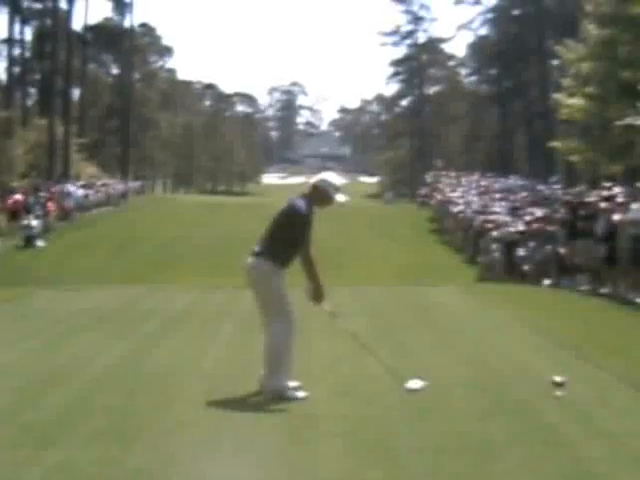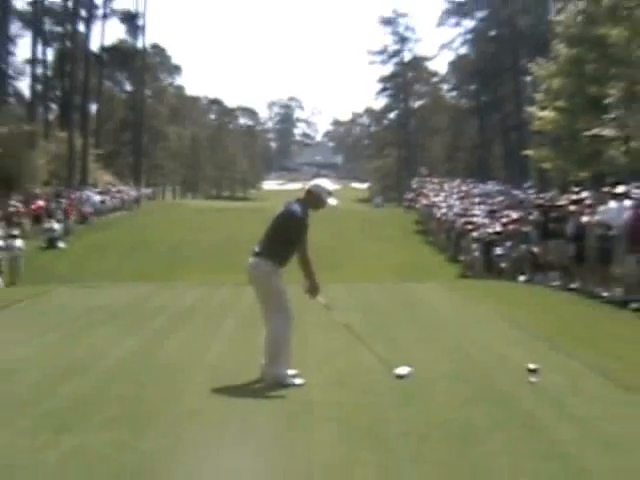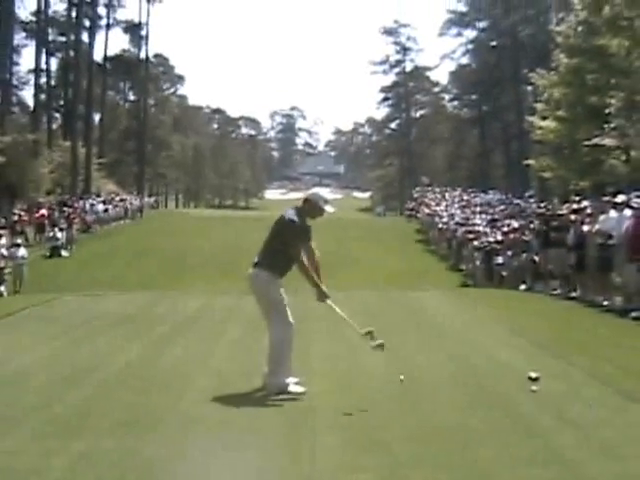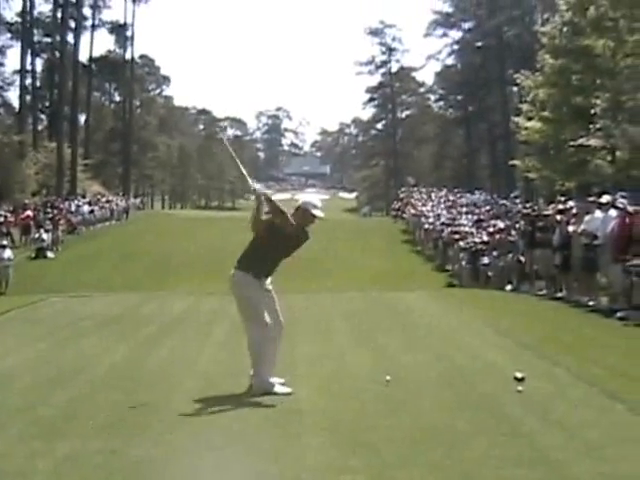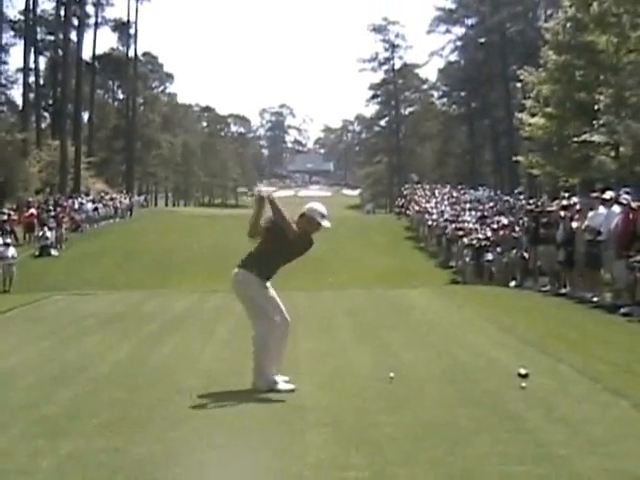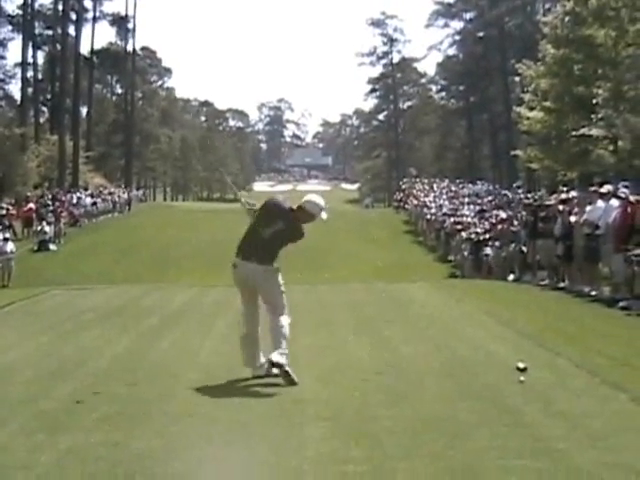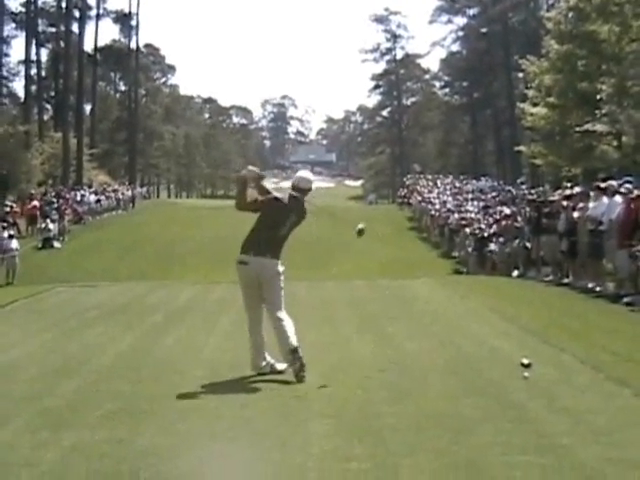
dt=0.3s
person 1, frame 1
left shoulder: (300, 206)
right shoulder: (301, 212)
left elbow: (304, 252)
right elbow: (305, 254)
left wrist: (314, 284)
right wrist: (317, 286)
left hip: (264, 267)
right hip: (266, 268)
left knee: (276, 323)
right knee: (283, 322)
left ankle: (273, 378)
right ankle: (276, 385)
person 1, frame 2
left shoulder: (297, 210)
right shoulder: (297, 215)
left elbow: (301, 251)
right elbow: (302, 253)
left wrist: (309, 280)
right wrist: (312, 281)
left hip: (264, 266)
right hip: (265, 267)
left knee: (276, 317)
right knee: (281, 317)
left ankle: (272, 368)
right ankle: (276, 373)
person 1, frame 3
left shoulder: (304, 226)
right shoulder: (290, 220)
left elbow: (312, 255)
right elbow: (299, 259)
left wrist: (320, 283)
right wrist: (318, 286)
left hip: (272, 277)
right hip: (264, 276)
left knee: (282, 325)
right knee: (283, 325)
left ankle: (275, 375)
right ankle: (277, 382)
person 1, frame 4
left shoulder: (301, 235)
right shoulder: (272, 216)
left elbow: (288, 225)
right elbow: (256, 228)
left wrist: (269, 200)
right wrist: (259, 203)
left hip: (263, 280)
right hip: (244, 278)
left knee: (275, 327)
right knee: (261, 326)
left ankle: (263, 376)
right ankle: (261, 383)
person 1, frame 5
left shoulder: (306, 241)
right shoulder: (278, 224)
left elbow: (292, 233)
right elbow: (253, 233)
left wrist: (272, 202)
right wrist: (259, 206)
left hip: (260, 281)
right hip: (246, 277)
left knee: (280, 324)
right knee: (268, 323)
left ankle: (265, 373)
right ankle: (264, 380)
person 1, frame 6
left shoulder: (275, 204)
right shoulder: (296, 231)
left elbow: (257, 215)
left hip: (240, 266)
right hip: (263, 270)
left knee: (250, 317)
right knee: (279, 315)
left ankle: (257, 364)
right ankle: (279, 359)
person 1, frame 7
left shoulder: (276, 202)
right shoulder: (301, 211)
left elbow: (241, 205)
left wrist: (244, 180)
right wrist: (255, 181)
left hip: (247, 261)
right hip: (270, 264)
left knee: (254, 315)
right knee: (277, 312)
left ankle: (262, 362)
right ankle: (292, 350)
